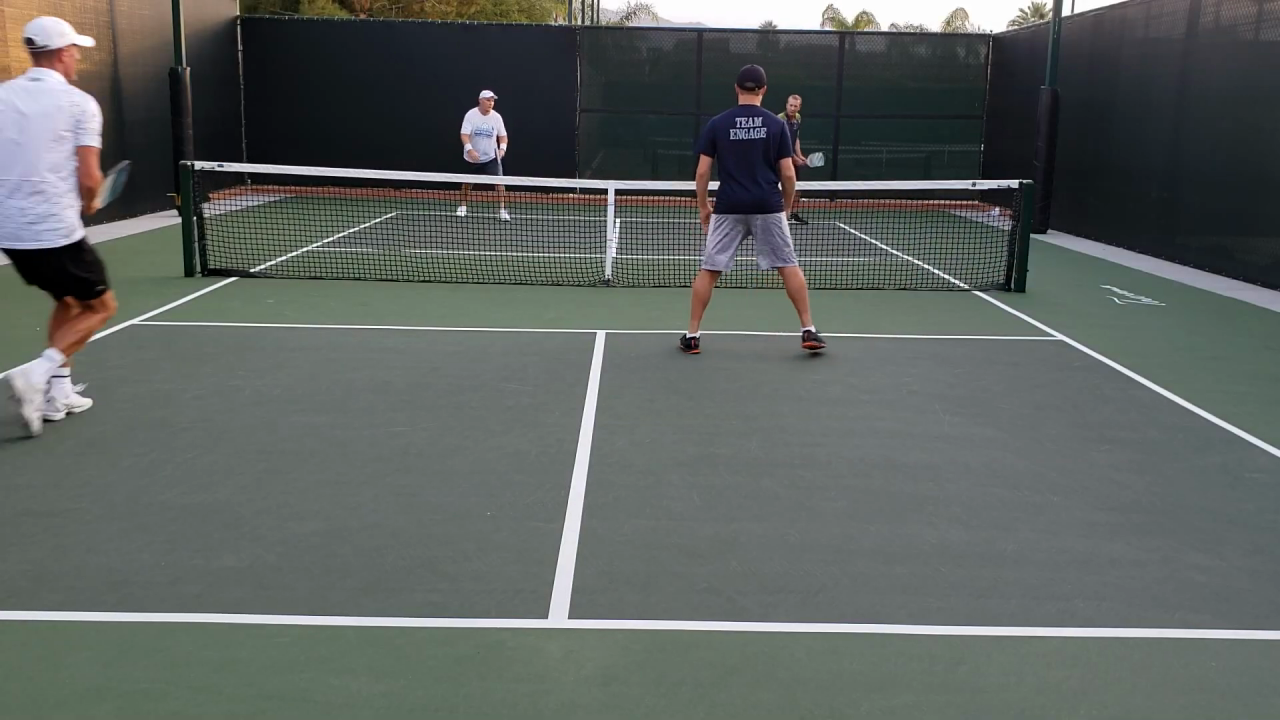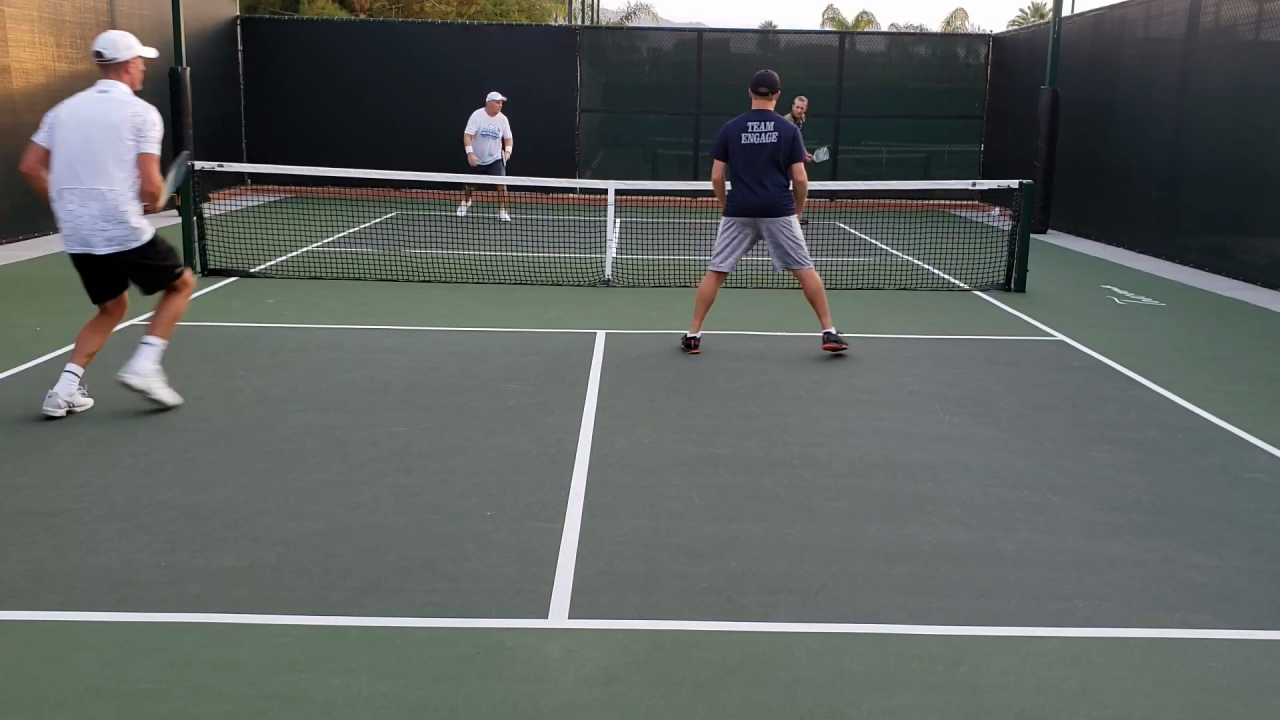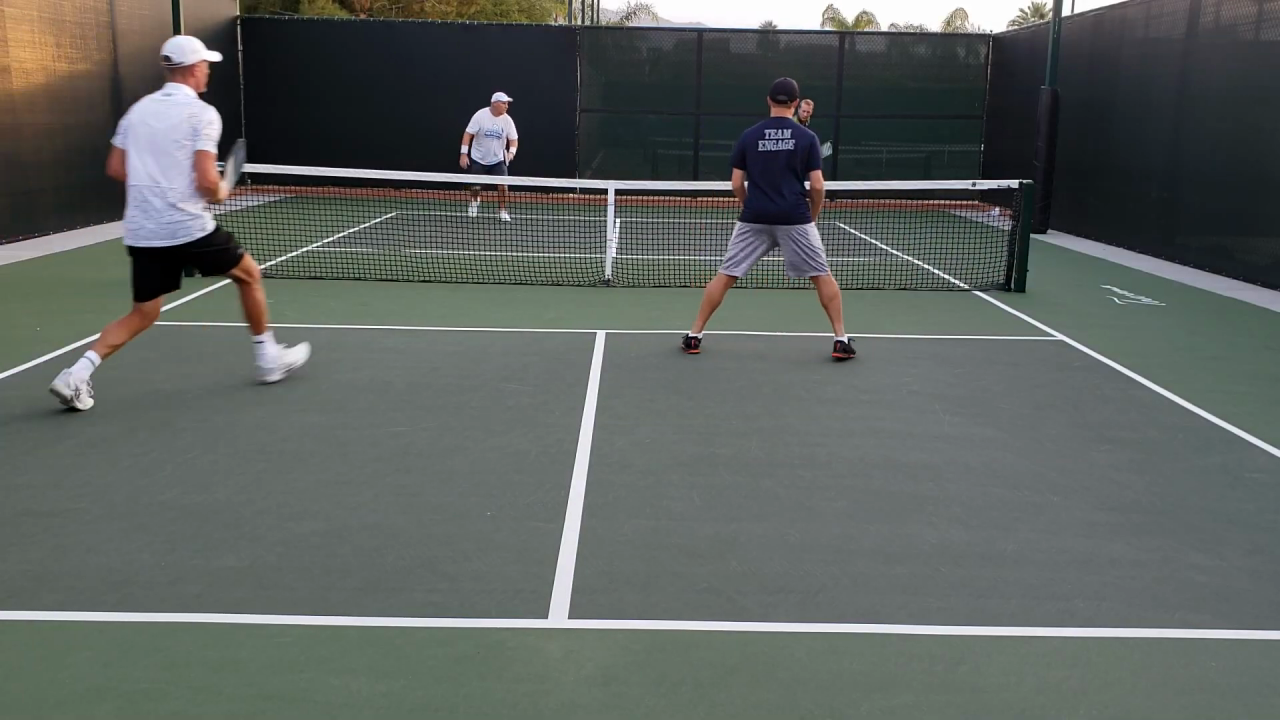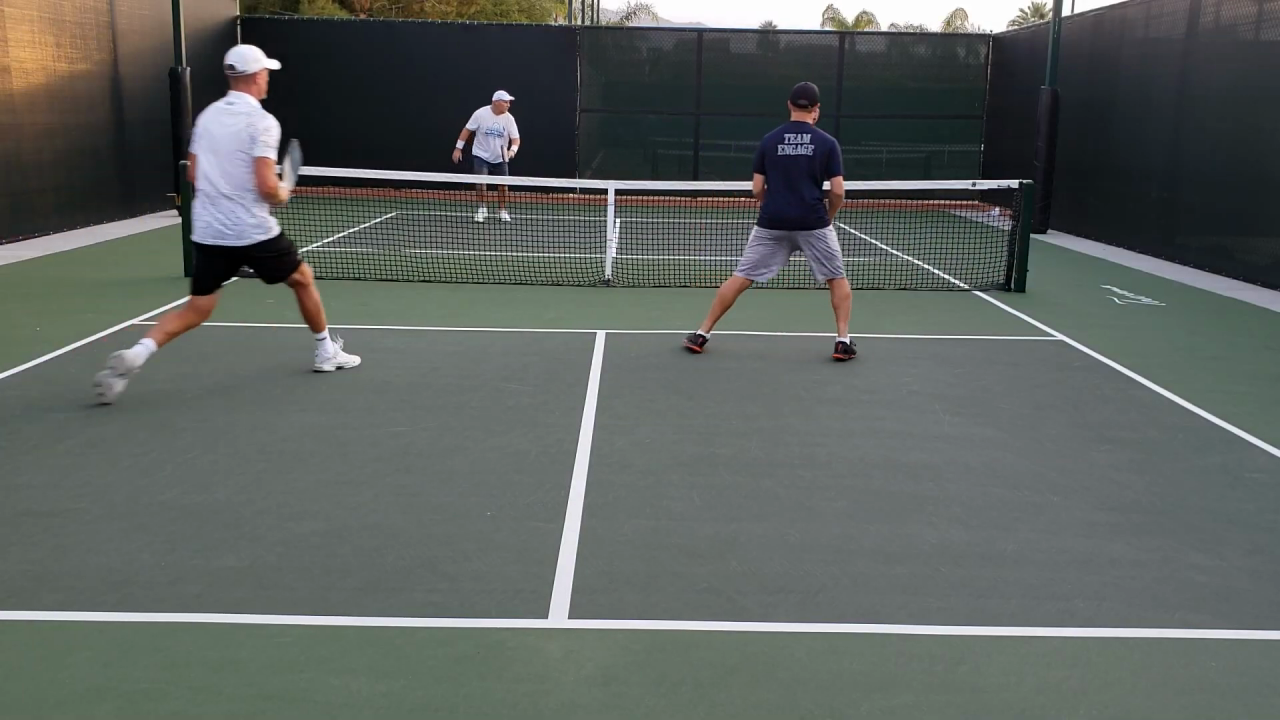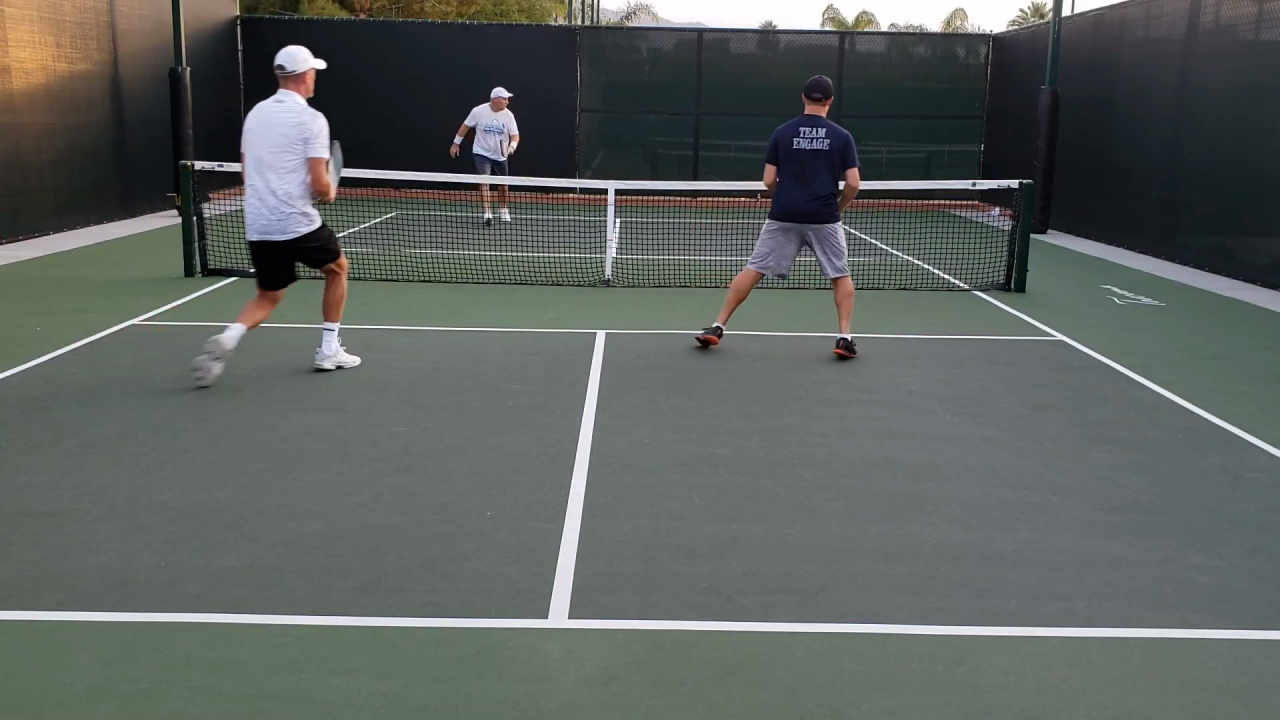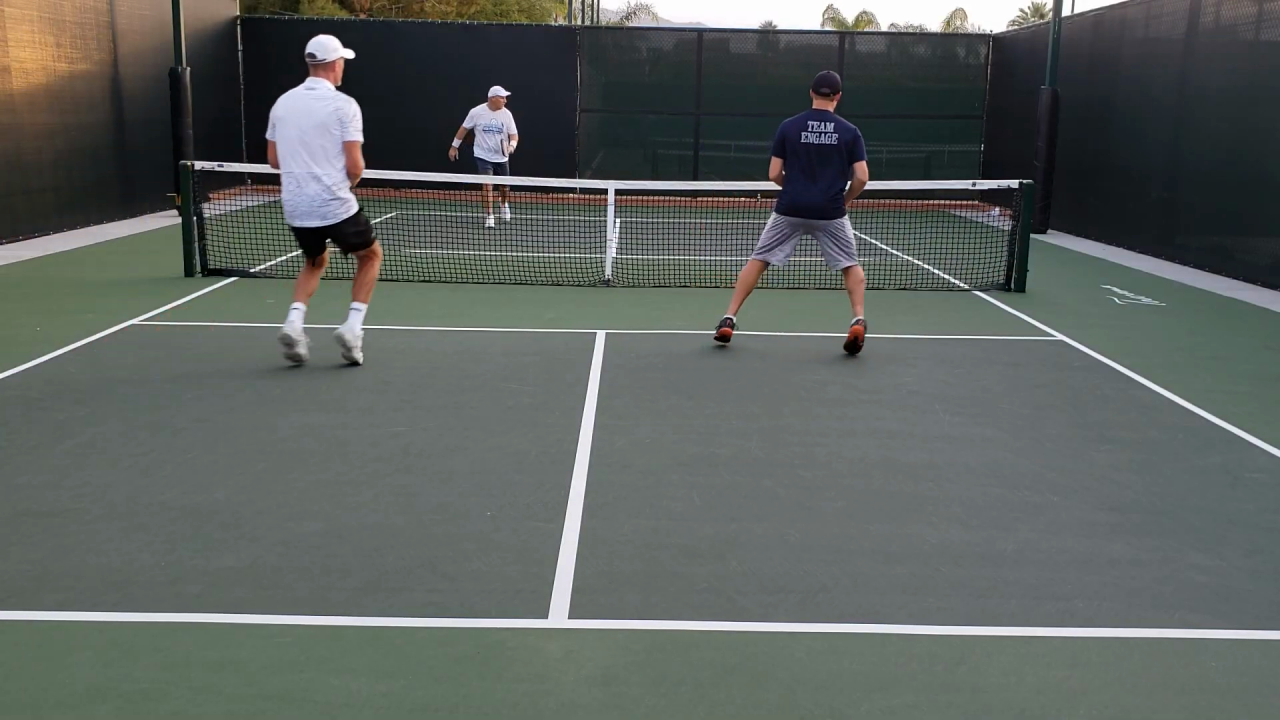
dt=0.1s
person 1, frame 1
right shoulder: (79, 103)
right elbow: (90, 179)
right wrist: (89, 202)
right hip: (54, 231)
left knee: (71, 303)
right knee: (101, 308)
left ankle: (57, 392)
person 1, frame 2
left shoulder: (64, 109)
right shoulder: (142, 113)
left elbow: (30, 167)
right elbow: (150, 187)
right wrist: (156, 201)
left hip: (79, 238)
right hip: (126, 234)
left knee: (114, 310)
right knee: (181, 287)
left ankle: (64, 390)
right ankle: (143, 365)
person 1, frame 3
left shoulder: (138, 110)
right shoulder: (202, 114)
left elbow: (116, 169)
right elbow: (206, 180)
right wrist: (220, 192)
left hip: (142, 233)
right hip: (188, 226)
left knee: (143, 312)
right knee: (249, 274)
left ankle: (77, 375)
right ankle: (269, 359)
person 1, frame 4
left shoulder: (207, 116)
right shoulder: (262, 121)
left elbow: (195, 172)
right elbow: (266, 186)
right wrist: (282, 193)
left hip: (206, 232)
right hip: (252, 230)
left knee: (196, 309)
right knee: (302, 279)
left ankle: (132, 357)
right ankle: (327, 352)
person 1, frame 5
left shoulder: (255, 114)
right shoulder: (312, 120)
left elbow: (249, 170)
right elbow: (319, 184)
right wrist: (330, 193)
left hip: (259, 225)
right hip: (298, 222)
left knee: (268, 299)
right knee: (338, 270)
left ankle: (227, 340)
right ankle: (329, 349)
person 1, frame 6
left shoulder: (282, 104)
right shoulder: (345, 106)
left elbow: (274, 159)
right elbow: (354, 169)
right wrist: (350, 178)
left hip: (297, 208)
right hip: (337, 206)
left knee: (314, 265)
right knee: (371, 257)
left ankle: (294, 325)
right ankle: (352, 327)
person 2, frame 1
left shoulder: (717, 124)
right shoulder: (776, 124)
left elbow: (703, 171)
right elbow: (788, 174)
left wrist: (703, 206)
right wrist: (786, 207)
left hip: (729, 208)
right hip: (767, 207)
left knee: (709, 270)
right knee: (789, 267)
left ankle: (692, 336)
right ankle: (808, 331)
person 2, frame 2
left shoulder: (730, 128)
right shoulder: (787, 129)
left elbow: (717, 177)
right elbow: (800, 178)
left wrist: (725, 205)
right wrist: (795, 207)
left hip: (739, 212)
right hip: (779, 212)
left knee: (715, 272)
right knee: (805, 271)
left ankle: (693, 336)
right ankle: (829, 333)
person 2, frame 3
left shoulder: (749, 136)
right shoulder: (806, 137)
left elbow: (737, 184)
right elbow: (817, 186)
right wrist: (812, 217)
left hip: (755, 218)
right hip: (795, 219)
left knee: (726, 276)
right knee: (822, 276)
left ankle: (695, 335)
right ankle: (841, 340)
person 2, frame 4
left shoulder: (769, 140)
right shoulder: (827, 143)
left elbow: (757, 190)
right elbow: (838, 192)
right wrist: (828, 215)
left hip: (772, 223)
right hip: (813, 224)
left knee: (741, 278)
right knee: (837, 278)
left ankle: (702, 334)
right ankle: (842, 341)
person 2, frame 5
left shoulder: (782, 132)
right shoulder: (842, 136)
left elbow: (769, 180)
right elbow: (853, 184)
right wrist: (838, 208)
left hip: (783, 216)
right hip: (824, 218)
left knee: (753, 271)
right knee: (841, 277)
left ankle: (717, 327)
right ankle: (845, 337)
person 2, frame 6
left shoulder: (788, 127)
right shoulder: (849, 131)
left elbow: (774, 173)
right elbow: (862, 178)
right wrist: (844, 200)
left hip: (790, 210)
right hip: (830, 212)
left knee: (758, 262)
right knee: (851, 268)
left ankle: (729, 319)
right ankle: (857, 322)
